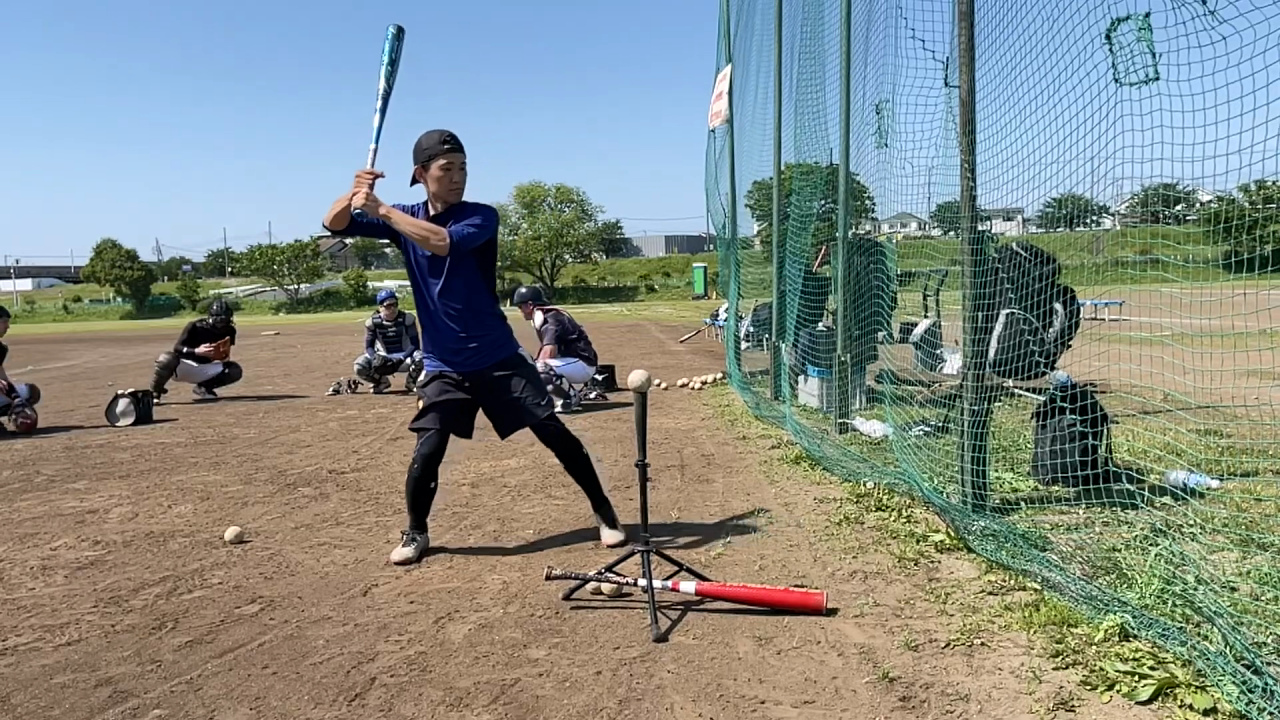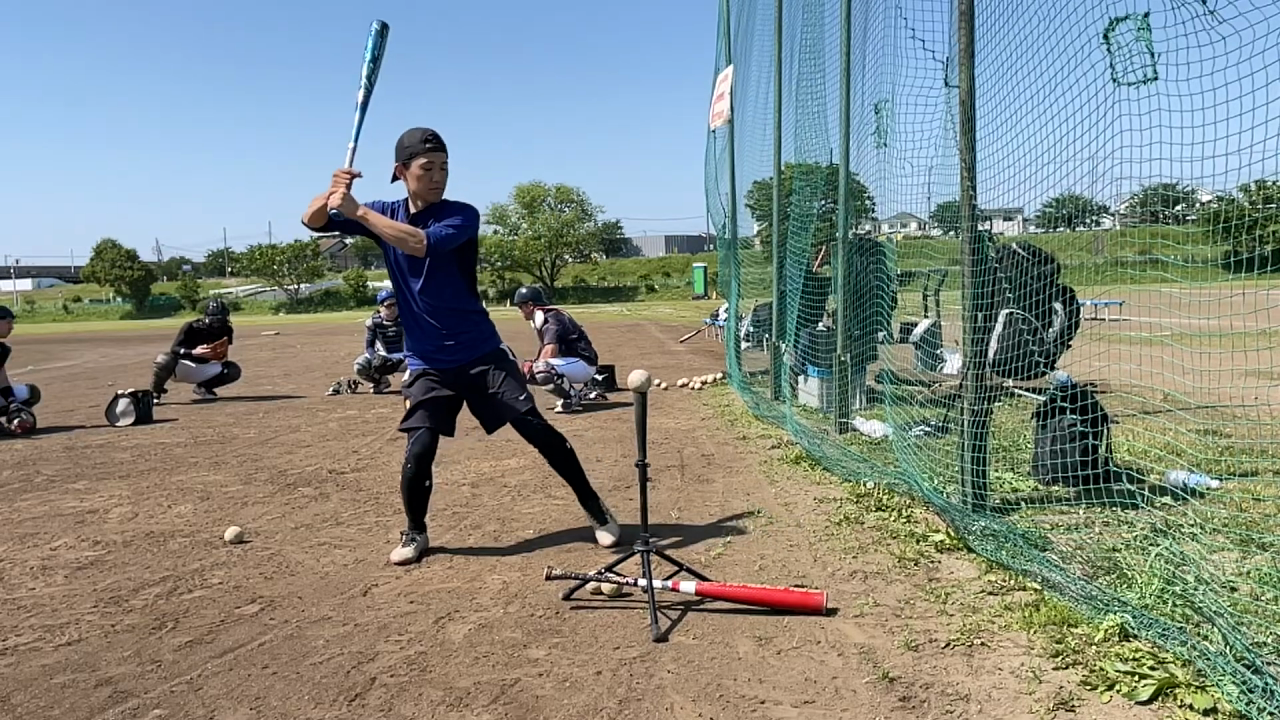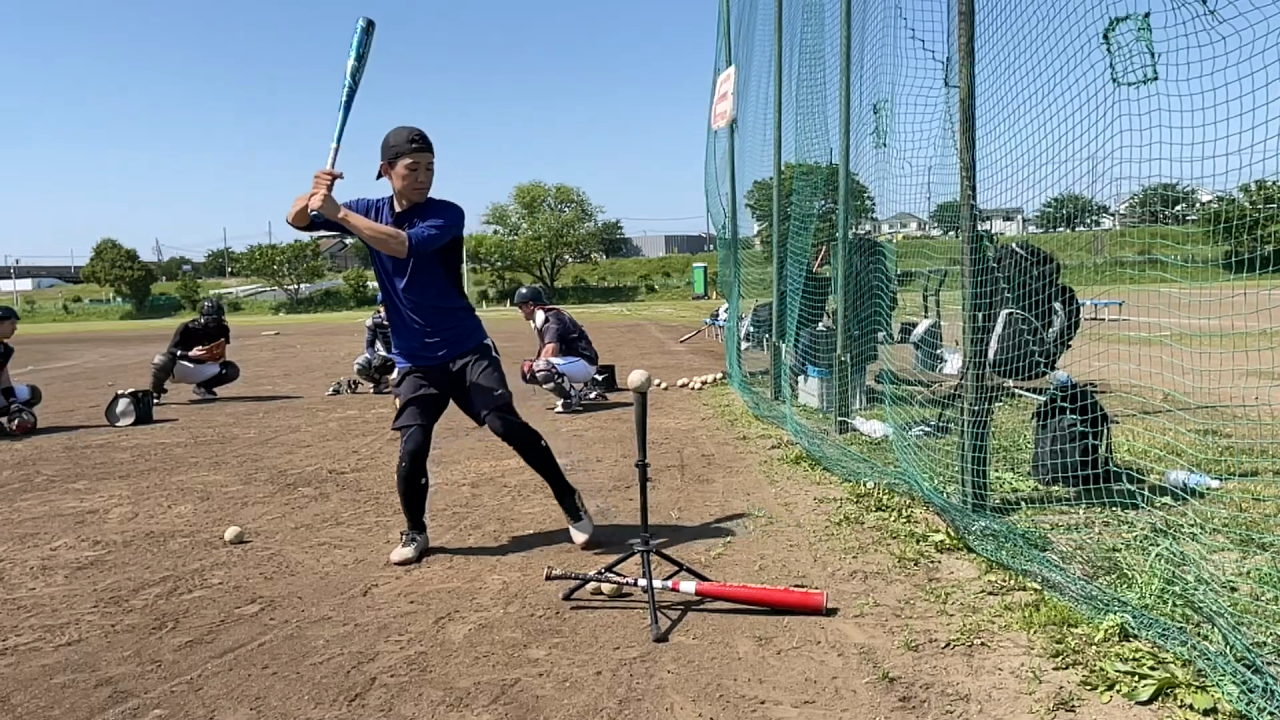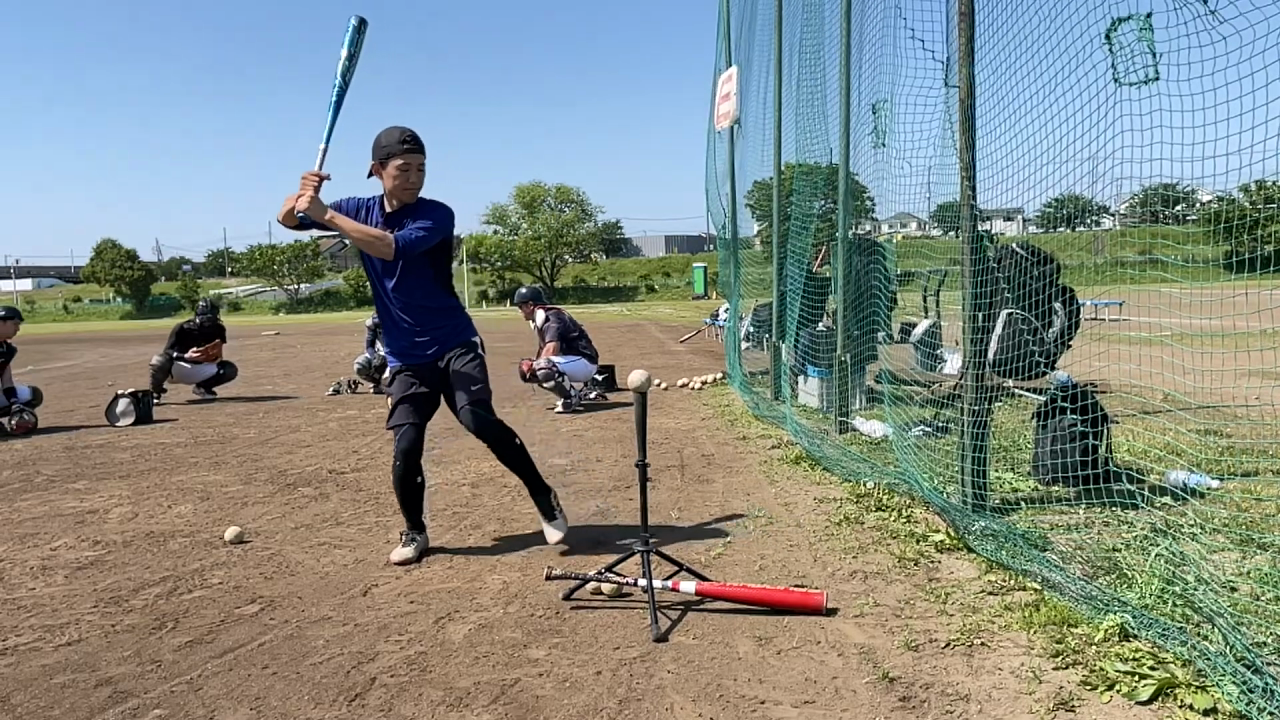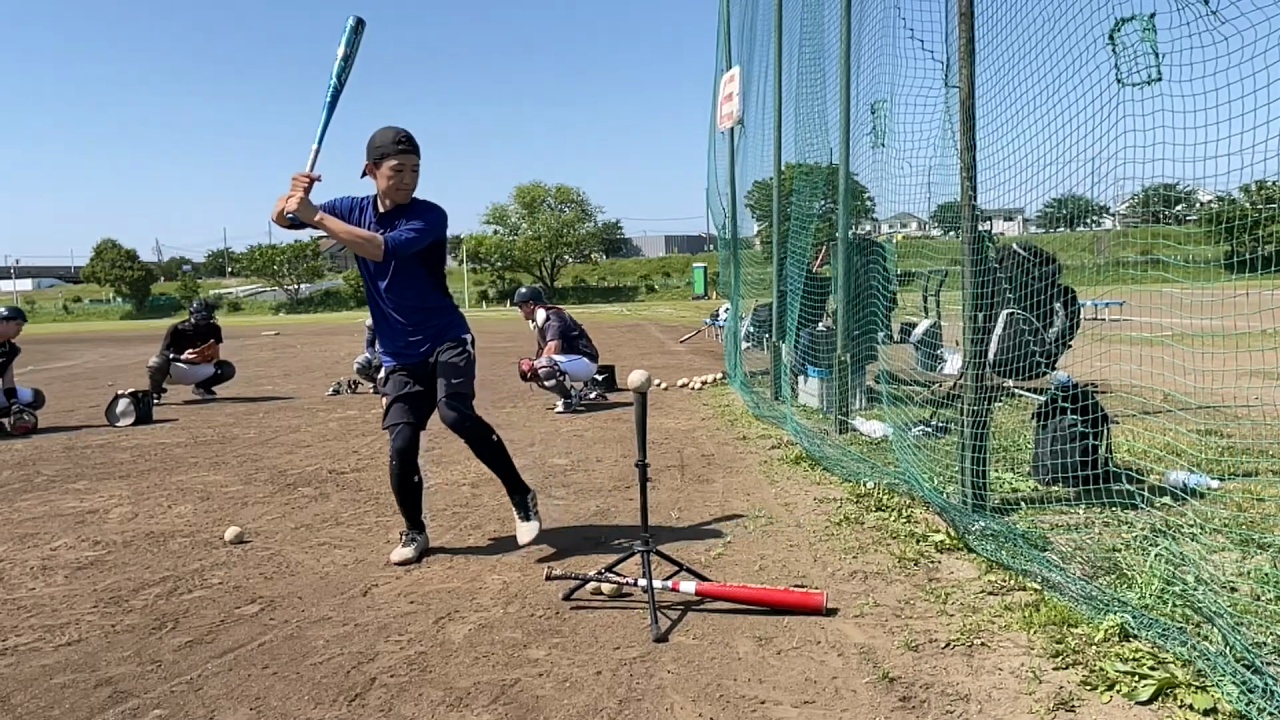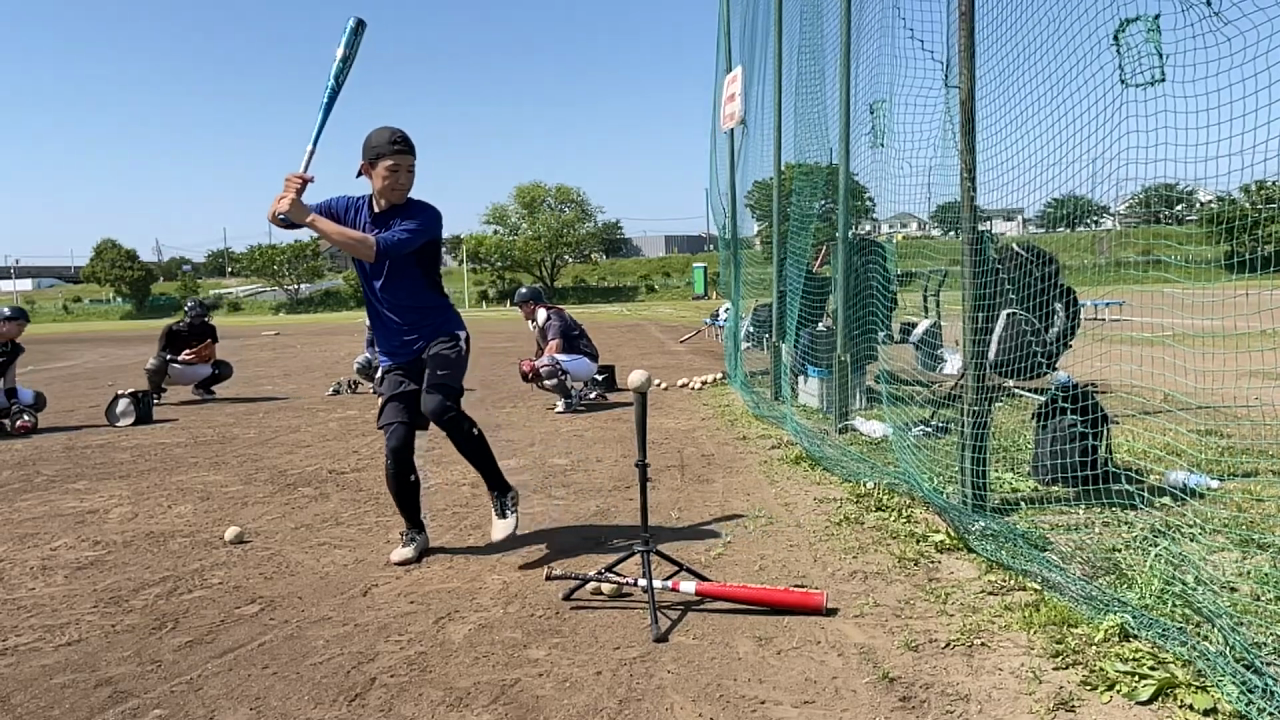
dt=0.4s
person 1, frame 1
left shoulder: (482, 216)
right shoulder: (405, 218)
left elbow: (443, 241)
right elbow: (334, 224)
left wrist: (381, 209)
right wrist: (355, 193)
left hip: (499, 358)
right hip: (443, 366)
left knee: (554, 434)
right knee: (427, 453)
left ankle: (604, 512)
right ankle: (416, 532)
person 1, frame 2
left shoulder: (462, 215)
right shoulder: (386, 213)
left elbow: (421, 244)
right elbow: (314, 221)
left wrist: (358, 210)
right wrist: (333, 191)
left hip: (481, 353)
right hip: (427, 364)
left knee: (534, 427)
right knee: (418, 452)
left ankle: (594, 508)
right ankle: (415, 532)
person 1, frame 3
left shoulder: (447, 214)
right shoulder: (370, 211)
left elbow: (404, 245)
right elbow: (298, 220)
left wrist: (339, 213)
right wrist: (315, 191)
left hip: (466, 347)
right hip: (414, 359)
left knee: (506, 423)
right knee: (412, 449)
left ankle: (569, 500)
right ankle: (415, 532)
person 1, frame 4
left shoulder: (437, 215)
right shoulder: (360, 210)
left elbow: (391, 247)
right elbow: (288, 219)
left wrist: (327, 215)
right wrist: (304, 193)
left hip: (455, 344)
right hip: (405, 358)
left knee: (479, 420)
right knee: (406, 447)
left ankle: (543, 497)
right ankle: (414, 531)
person 1, frame 5
left shoulder: (430, 216)
right shoulder: (353, 209)
left elbow: (381, 248)
right elbow: (282, 218)
left wrist: (317, 216)
right wrist: (294, 193)
left hip: (446, 339)
right hip: (399, 355)
left knee: (457, 413)
right knee: (402, 445)
left ankle: (521, 496)
right ankle: (414, 531)
person 1, frame 6
left shoulder: (425, 216)
right shoulder: (348, 209)
left elbow: (374, 249)
right elbow: (278, 218)
left wrist: (309, 217)
right wrist: (287, 196)
left hip: (442, 337)
right hip: (394, 354)
left knee: (437, 405)
right knee: (397, 445)
left ankle: (501, 492)
right ankle: (414, 531)
